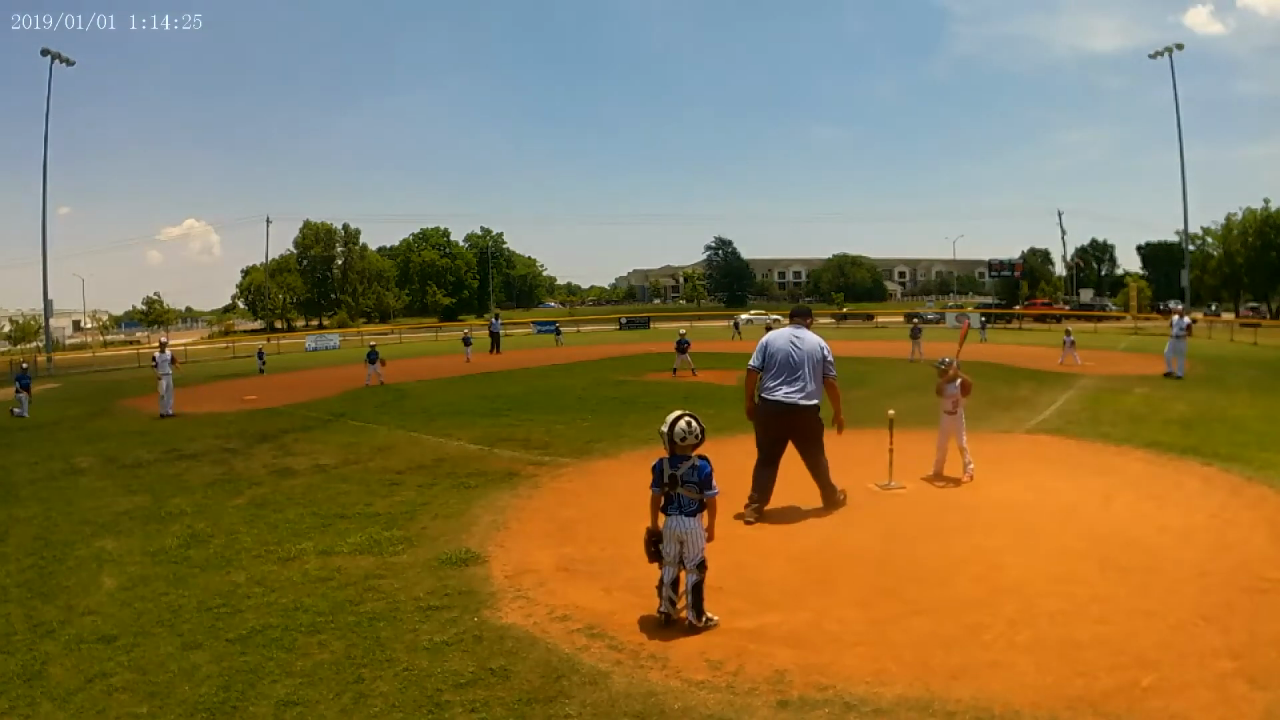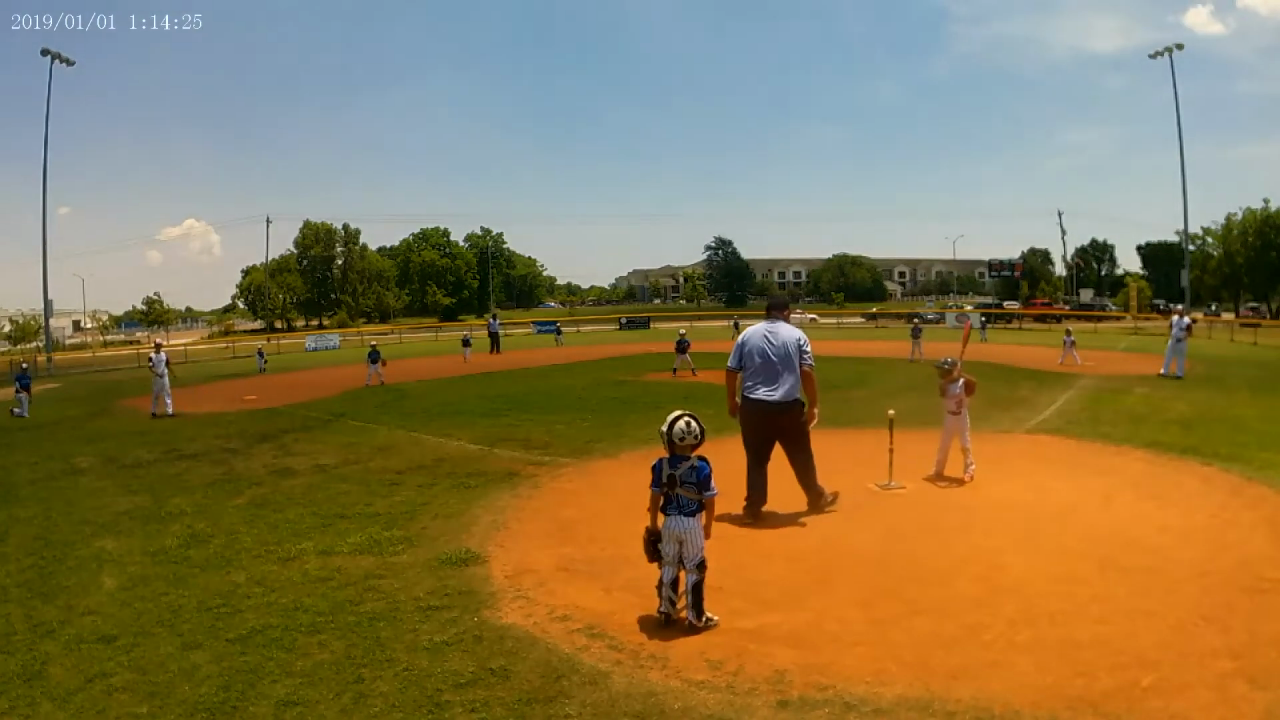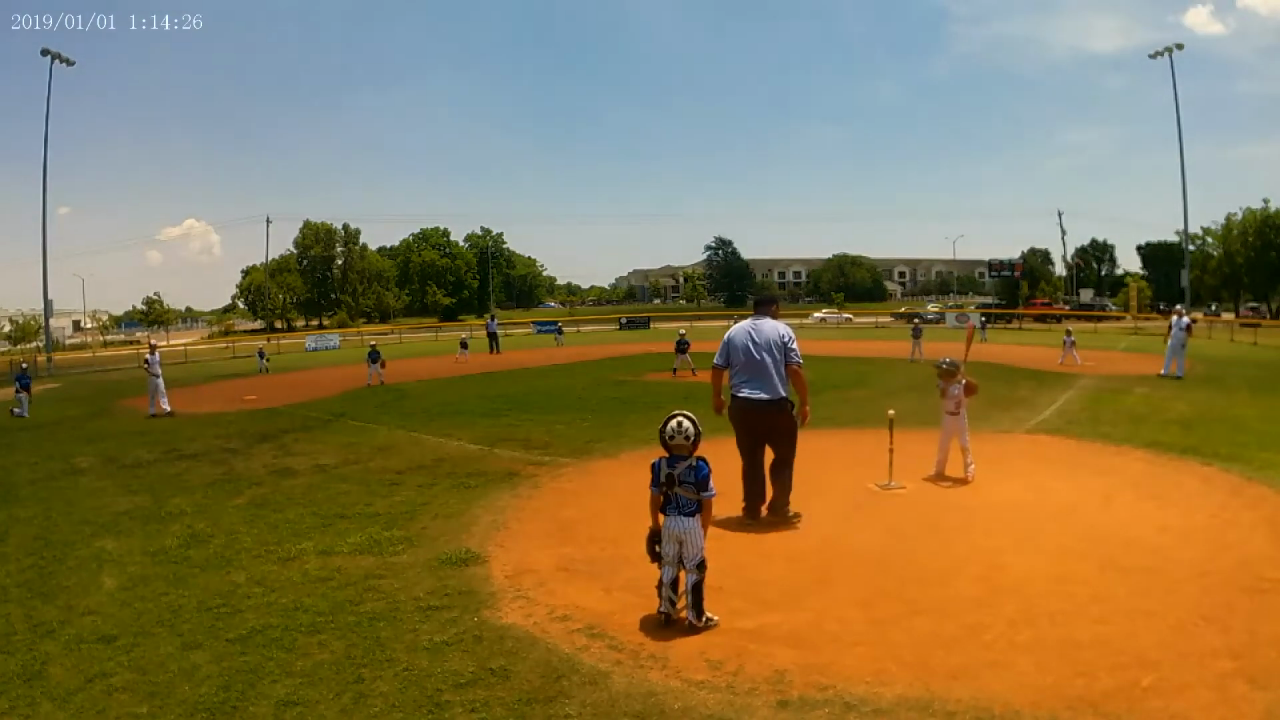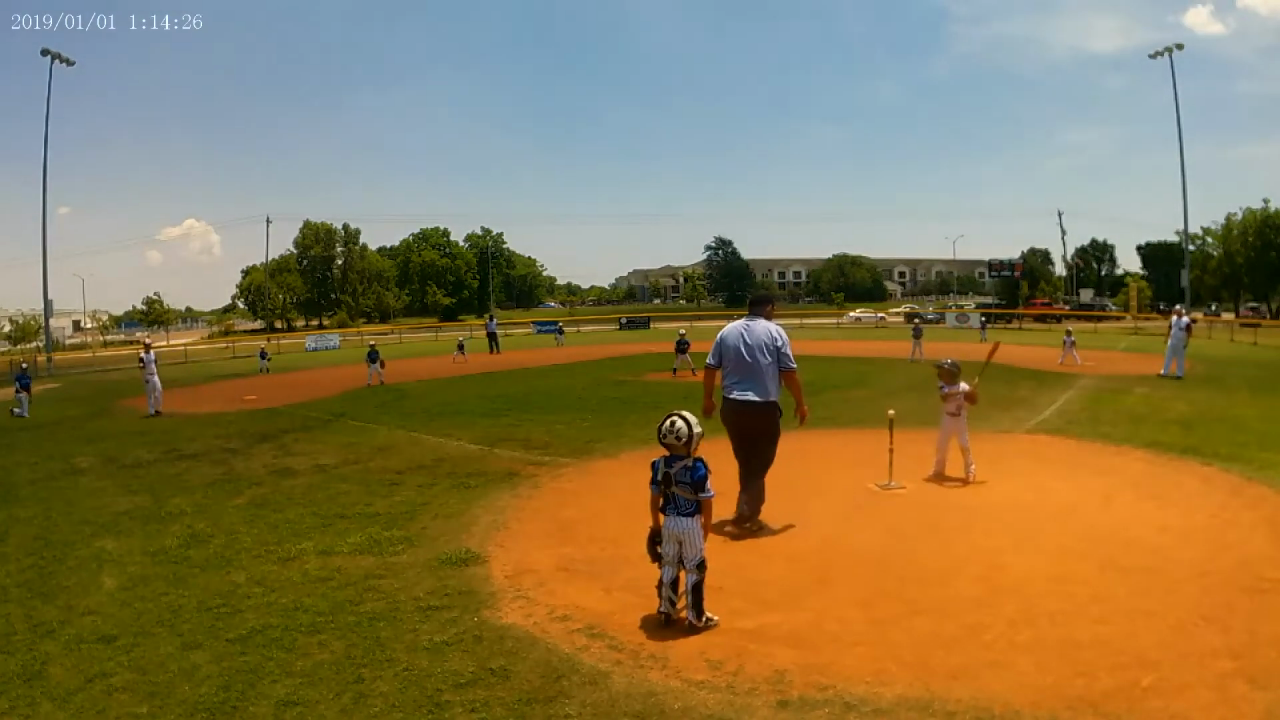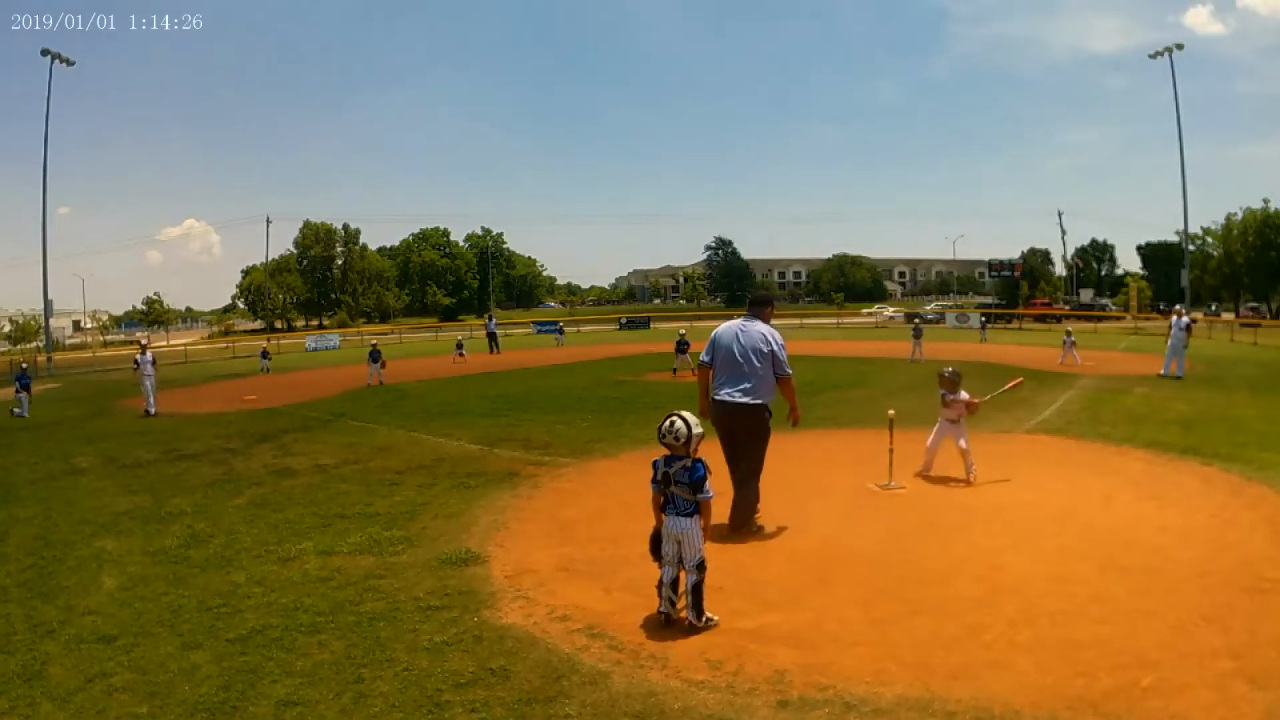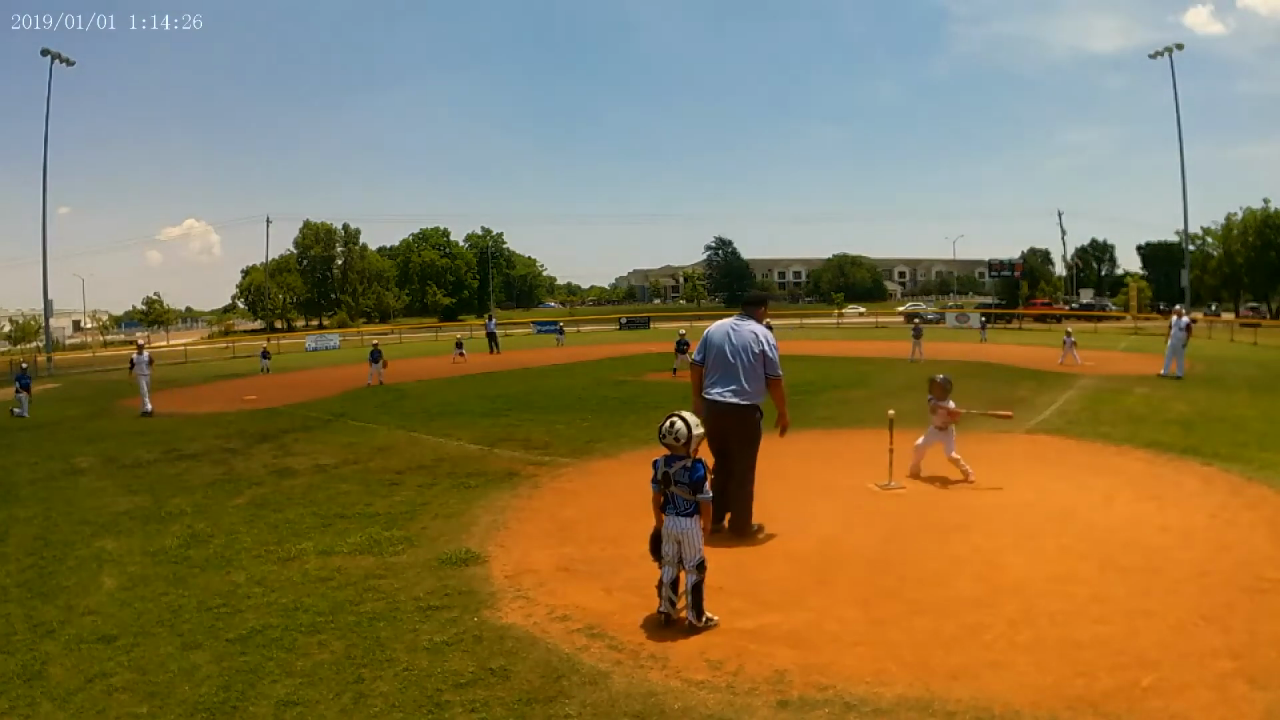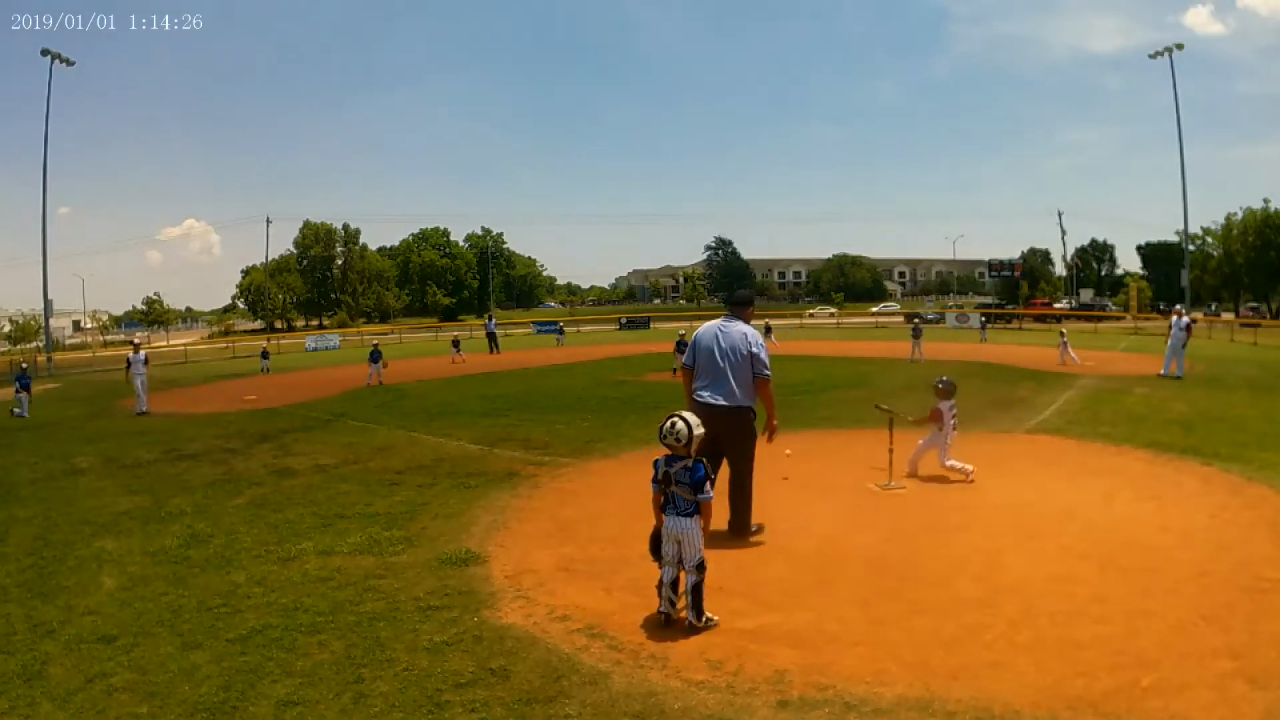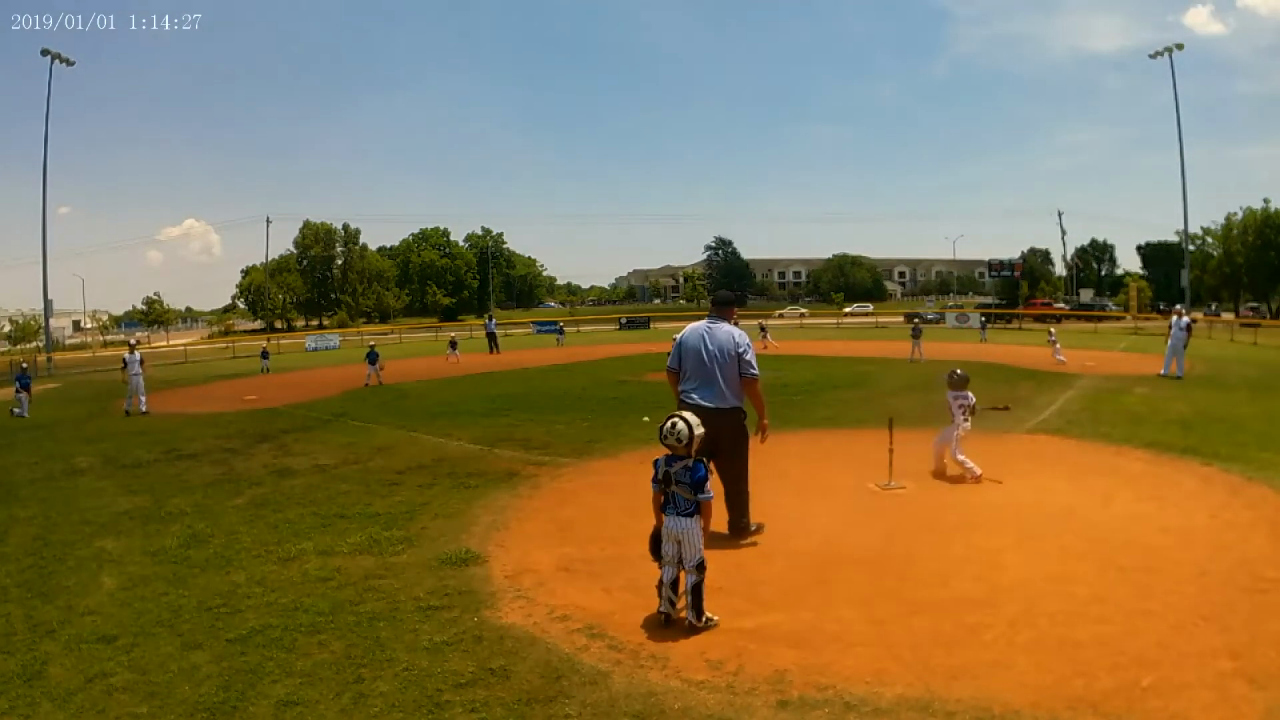
dt=0.2s
person 1, frame 1
left shoulder: (771, 337)
right shoulder: (819, 343)
left elbow: (752, 372)
right elbow: (830, 382)
left wrist: (749, 402)
right wrist: (838, 412)
left hip: (770, 407)
right hip: (804, 409)
left knee: (766, 459)
right knee: (815, 456)
left ankle: (754, 508)
right ankle: (832, 498)
person 1, frame 2
left shoulder: (747, 334)
right shoulder: (796, 335)
left elbow: (731, 371)
right elbow: (807, 372)
left wrist: (732, 400)
right wrist: (813, 406)
left hip: (753, 406)
right hip: (788, 406)
left knee: (756, 460)
right knee: (801, 456)
left ankle: (753, 509)
right ankle: (817, 499)
person 1, frame 3
left shoulder: (734, 331)
right shoulder: (782, 330)
left elbow: (718, 368)
right elbow: (795, 370)
left wrist: (717, 397)
right wrist: (804, 403)
left hip: (742, 405)
right hip: (775, 405)
left knee: (751, 460)
right knee: (784, 457)
left ankle: (751, 509)
right ankle: (779, 509)
person 1, frame 4
left shoulder: (727, 331)
right shoulder: (775, 332)
left elbow: (710, 368)
right elbow: (789, 373)
left wrist: (708, 399)
right wrist: (800, 403)
left hip: (732, 407)
right hip: (763, 408)
left knee: (746, 462)
right knee: (760, 464)
left ankle: (747, 511)
right ankle: (744, 517)
person 1, frame 5
left shoulder: (722, 330)
right shoulder: (770, 335)
left elbow: (704, 367)
right elbow: (784, 378)
left wrist: (704, 399)
right wrist: (794, 407)
left hip: (721, 408)
right hip: (752, 411)
left knee: (736, 465)
right knee: (749, 468)
left ankle: (747, 512)
right ankle: (741, 523)
person 1, frame 6
left shoulder: (714, 328)
right shoulder: (762, 335)
left elbow: (696, 365)
right elbow: (774, 380)
left wrist: (697, 399)
right wrist: (782, 412)
left hip: (712, 408)
right hip: (743, 411)
left knee: (722, 466)
right knee: (742, 470)
left ankle: (716, 520)
right ankle: (741, 525)
person 1, frame 7
left shoulder: (703, 330)
right shoulder: (751, 336)
left elbow: (687, 369)
right elbow: (762, 381)
left wrist: (691, 400)
right wrist: (771, 416)
left hip: (703, 410)
right hip: (736, 413)
right knee: (740, 471)
right ankle: (740, 526)
person 1, frame 8
left shoulder: (688, 332)
right shoulder: (737, 336)
left elbow: (672, 372)
right elbow: (750, 380)
left wrist: (682, 399)
right wrist: (762, 416)
left hip: (691, 411)
right hip: (726, 415)
right knee: (734, 474)
right ankle: (740, 526)
person 2, frame 1
left shoulder: (661, 466)
right shoulder: (702, 466)
left elbow: (655, 499)
right elbow: (711, 501)
left wrist: (654, 525)
right wrist: (710, 527)
left hip: (670, 523)
right hip: (693, 524)
left knee: (669, 567)
right knee: (695, 570)
left ankle: (666, 611)
right ankle: (696, 617)
person 2, frame 2
left shoulder: (661, 466)
right shoulder: (701, 467)
left elbow: (655, 499)
right elbow: (709, 502)
left wrist: (653, 524)
right wrist: (708, 526)
left hip: (670, 523)
right hip: (692, 523)
left knee: (668, 567)
right knee: (695, 570)
left ankle: (666, 611)
right ankle: (696, 617)
person 2, frame 3
left shoulder: (660, 466)
right shoulder: (700, 467)
left elbow: (654, 499)
right elbow: (707, 503)
left wrist: (655, 525)
right wrist: (705, 527)
left hip: (669, 523)
right hip: (692, 523)
left knee: (668, 567)
right knee: (695, 570)
left ankle: (666, 611)
right ankle: (696, 617)
person 2, frame 4
left shoulder: (659, 465)
right shoulder: (697, 468)
left elbow: (654, 499)
right elbow: (706, 503)
left wrist: (655, 524)
right wrist: (706, 528)
left hip: (669, 523)
right hip: (691, 524)
left knee: (669, 567)
right knee: (695, 570)
left ankle: (666, 611)
right ankle: (696, 617)
person 2, frame 5
left shoulder: (660, 464)
right shoulder: (697, 468)
left elbow: (655, 499)
right elbow: (705, 504)
left wrist: (659, 524)
right wrist: (706, 528)
left hip: (669, 523)
right hip: (690, 524)
left knee: (668, 567)
right knee: (694, 570)
left ankle: (666, 611)
right ankle: (696, 617)
person 2, frame 6
left shoulder: (660, 464)
right shoulder: (697, 468)
left elbow: (656, 499)
right elbow: (705, 504)
left wrist: (659, 524)
right wrist: (706, 528)
left hip: (669, 523)
right hip: (690, 524)
left knee: (669, 567)
right knee: (695, 570)
left ankle: (666, 611)
right ankle: (696, 617)
person 2, frame 7
left shoulder: (661, 464)
right shoulder: (698, 468)
left elbow: (656, 499)
right elbow: (705, 504)
left wrist: (659, 523)
right wrist: (706, 529)
left hip: (669, 522)
right hip: (690, 524)
left knee: (668, 567)
right knee: (694, 570)
left ankle: (666, 611)
right ankle: (696, 617)
person 2, frame 8
left shoulder: (661, 464)
right shoulder: (698, 468)
left elbow: (656, 498)
right elbow: (705, 504)
left wrist: (659, 523)
right wrist: (706, 529)
left hip: (668, 522)
right hip: (690, 524)
left knee: (668, 567)
right knee: (694, 571)
left ankle: (666, 611)
right ankle: (696, 617)
